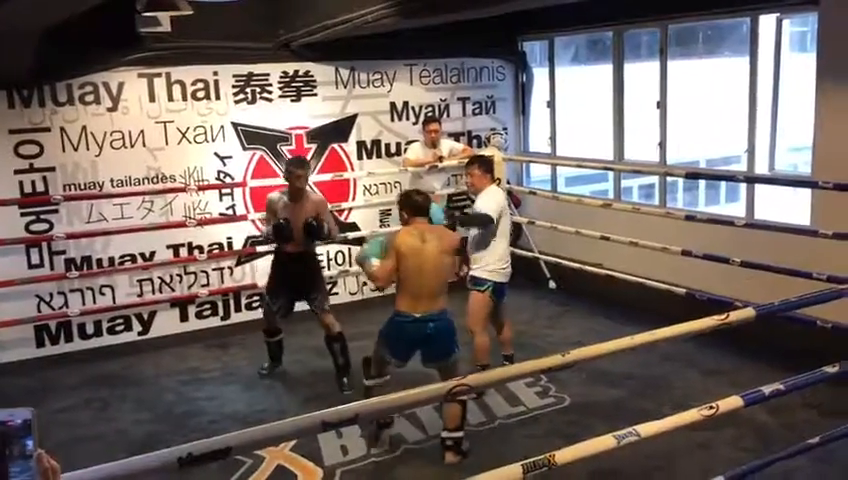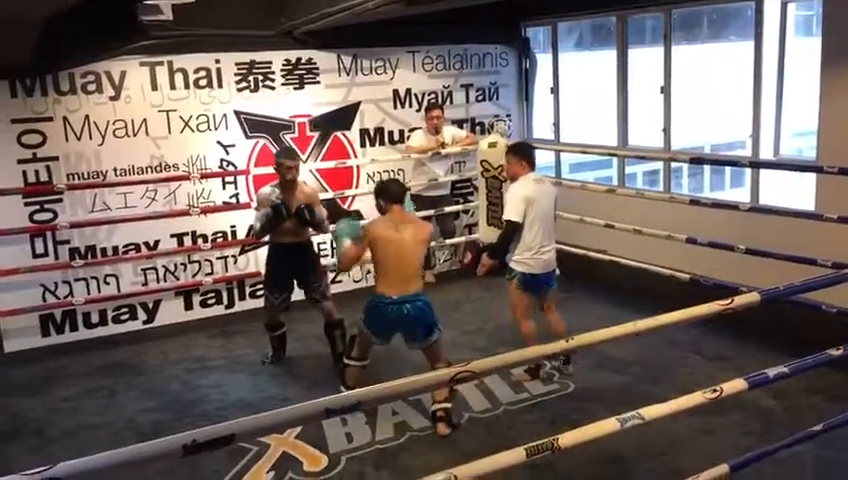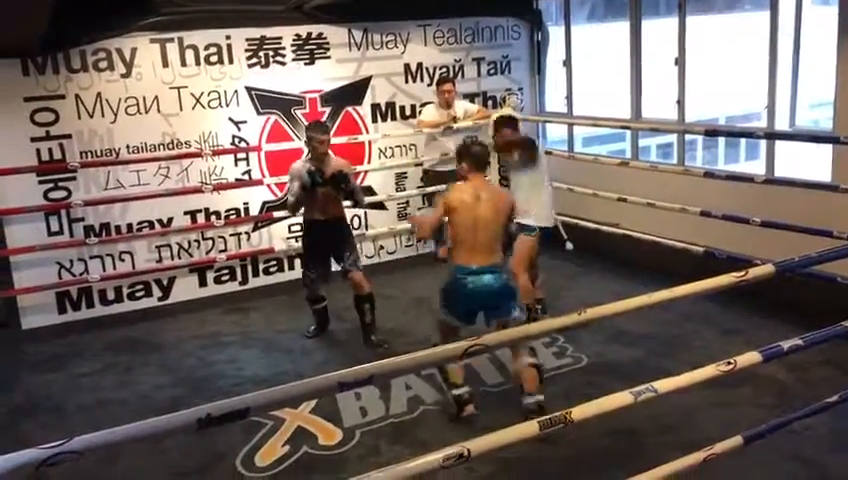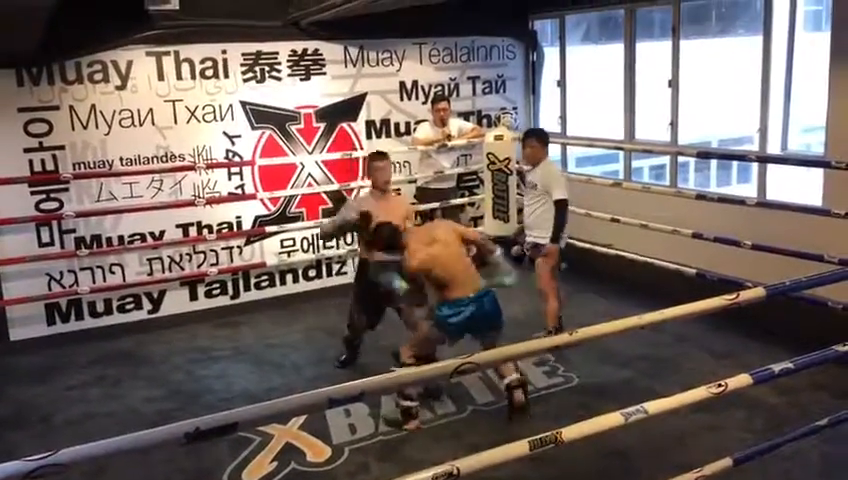
dt=1s
person 1, frame 1
left shoulder: (398, 239)
right shoulder: (452, 238)
left elbow: (381, 282)
left wrist: (369, 261)
left hip: (404, 323)
right hip: (439, 322)
left knee: (376, 365)
right knee: (452, 383)
left ankle: (380, 419)
right ankle: (452, 446)
person 1, frame 2
left shoulder: (372, 228)
right shoulder: (425, 227)
left elbow: (344, 265)
left wrist: (344, 240)
left hip: (383, 306)
right hip: (416, 305)
left knee: (358, 349)
right knee: (439, 362)
right ankle: (442, 418)
person 1, frame 3
left shoulder: (451, 195)
right shoulder: (506, 198)
left elbow: (424, 231)
left wrist: (417, 219)
left hip: (463, 280)
right hip: (495, 279)
left knee: (447, 343)
right knee: (520, 347)
left ankle: (463, 400)
right ankle: (536, 407)
person 1, frame 4
left shoulder: (412, 262)
right shoulder: (442, 226)
right elbow: (481, 242)
left wrist: (395, 285)
right wrist: (499, 266)
left hip: (456, 310)
right hip: (486, 299)
left knee: (408, 355)
right knee: (494, 350)
left ankle: (408, 416)
right ankle: (516, 391)
person 2, frame 1
left shoulder: (318, 201)
right shoulder: (274, 200)
left elbow: (334, 231)
right elbow: (265, 230)
left wrist: (323, 232)
right wrist: (273, 232)
left hip: (308, 262)
right hip: (282, 263)
left knee: (327, 319)
right knee: (270, 318)
left ankle: (343, 373)
right ankle: (275, 360)
person 2, frame 2
left shoulder: (309, 193)
right shoulder: (265, 195)
left elbow: (325, 228)
right elbow: (257, 233)
left wrist: (313, 220)
right wrist: (271, 220)
left hip: (304, 252)
right hip: (278, 254)
left knee: (327, 307)
right knee: (272, 310)
left ankle: (341, 357)
right ankle: (278, 349)
person 2, frame 3
left shoulder: (342, 166)
right shoulder: (298, 170)
left elbow: (361, 201)
right elbow: (291, 208)
left wrist: (348, 187)
right wrist: (306, 188)
left hip: (338, 227)
right hip: (313, 230)
left knee: (357, 279)
right knee: (312, 284)
left ankle: (370, 333)
right ankle: (321, 321)
person 2, frame 4
left shoulder: (403, 205)
right shoulder: (359, 203)
right elbow: (325, 232)
right wrist: (348, 221)
right hip: (369, 272)
left knee: (416, 323)
right knee: (356, 329)
right ankle: (351, 351)
person 3, frame 1
left shoulder: (492, 197)
right shoulder: (488, 197)
left elbow: (485, 220)
left wrist: (455, 218)
right wrist: (471, 266)
left hip: (489, 273)
right hip: (493, 270)
left knee: (476, 326)
right knee: (498, 319)
right ankle: (509, 364)
person 3, frame 2
left shoulder: (518, 190)
right shoulder: (548, 186)
left elbow: (511, 228)
left wrist: (492, 255)
left hip: (525, 263)
right hip: (547, 259)
left knee: (523, 316)
right knee: (550, 310)
left ankle: (535, 365)
right ankle: (565, 359)
person 3, frame 3
left shoulder: (528, 149)
right shoulder: (521, 153)
left elbow: (528, 143)
left wrist: (506, 141)
left hip: (534, 220)
right hip: (528, 217)
left knee: (517, 268)
right knee: (529, 266)
left ankle: (529, 318)
right ankle: (538, 310)
person 3, frame 4
left shoulder: (552, 171)
right shoulder: (532, 172)
left elbow: (561, 207)
left wrist: (555, 243)
right wrist: (525, 230)
left hip: (548, 241)
right hip: (533, 238)
left knee: (547, 290)
right knee: (549, 286)
right ankle: (555, 328)
person 4, frame 1
left shoulder: (447, 144)
right shoulder: (415, 147)
left elbow: (469, 152)
right elbow: (406, 164)
left wrist: (450, 160)
right wrist: (431, 160)
left hip: (441, 198)
person 4, frame 2
left shoulder: (450, 131)
right shoulder: (418, 135)
left elbow: (472, 139)
right elbow: (409, 151)
left wrist: (454, 146)
right wrist: (434, 146)
left hip: (443, 193)
right hip: (420, 194)
left knee: (449, 231)
right ankle: (428, 270)
person 4, frame 3
left shoulder: (462, 106)
right shoulder: (429, 110)
left elbow: (485, 113)
right elbow: (421, 125)
left wrist: (465, 121)
right wrist: (446, 120)
left hip: (456, 167)
right hip: (433, 168)
right knee: (435, 208)
right ankle: (441, 246)
person 4, frame 4
left shoulder: (456, 124)
right shoulder: (424, 127)
left elbow: (479, 131)
right elbow: (415, 142)
left wrist: (458, 139)
right wrist: (440, 138)
left hip: (449, 185)
right hip: (427, 186)
